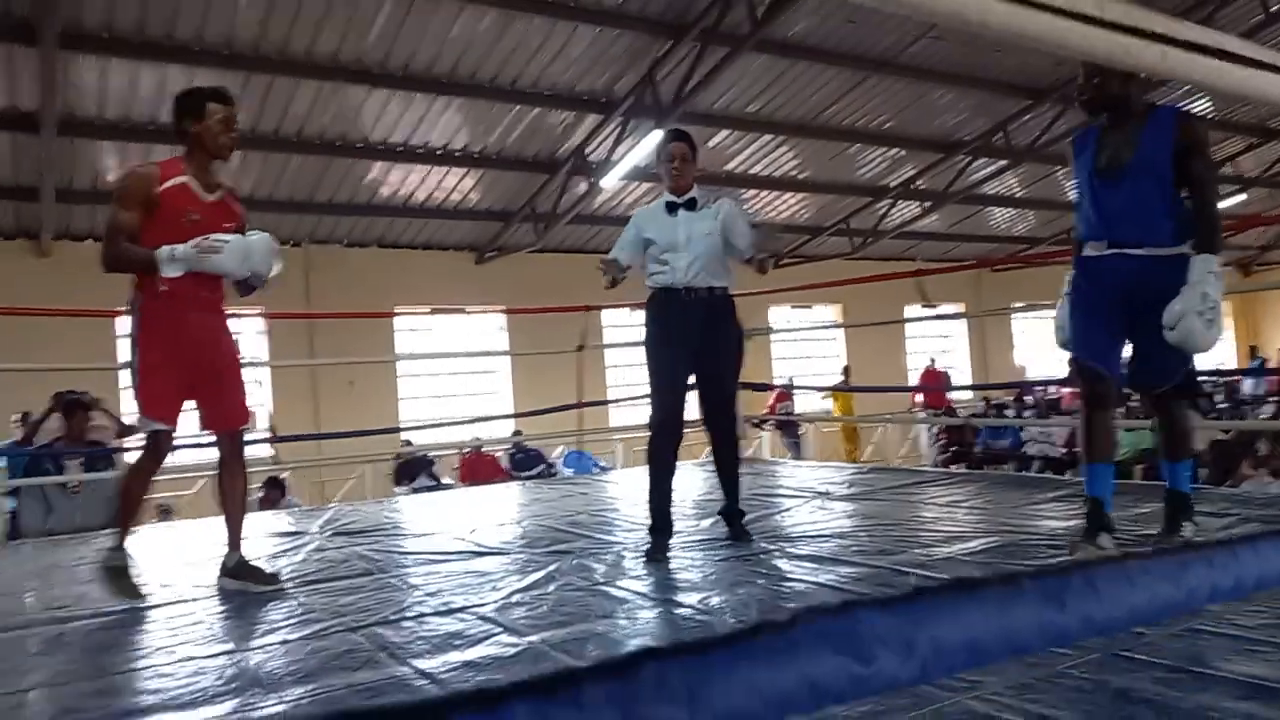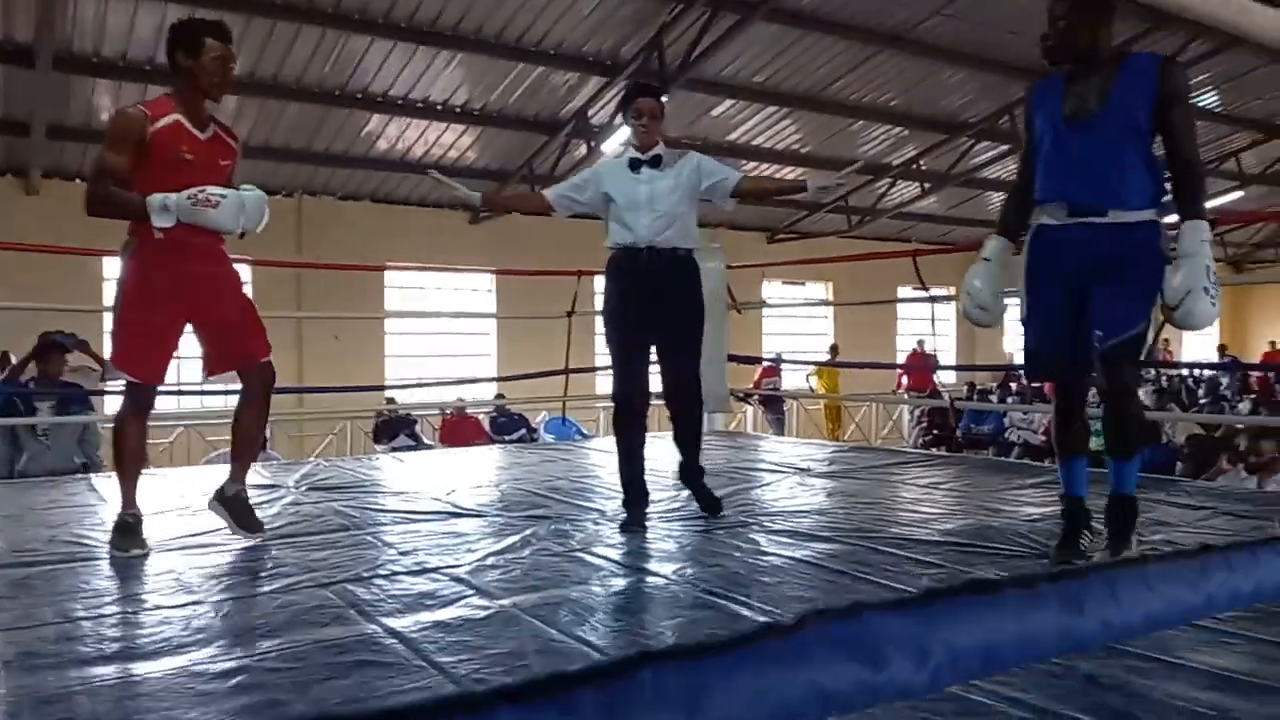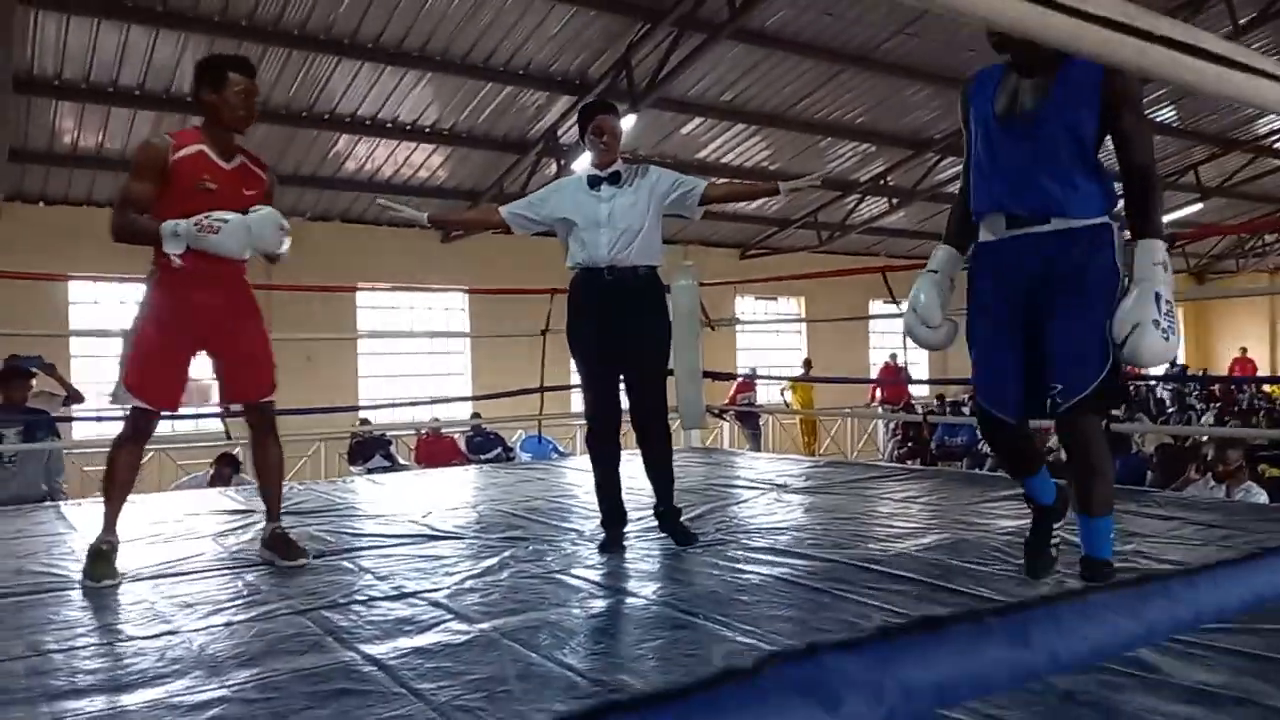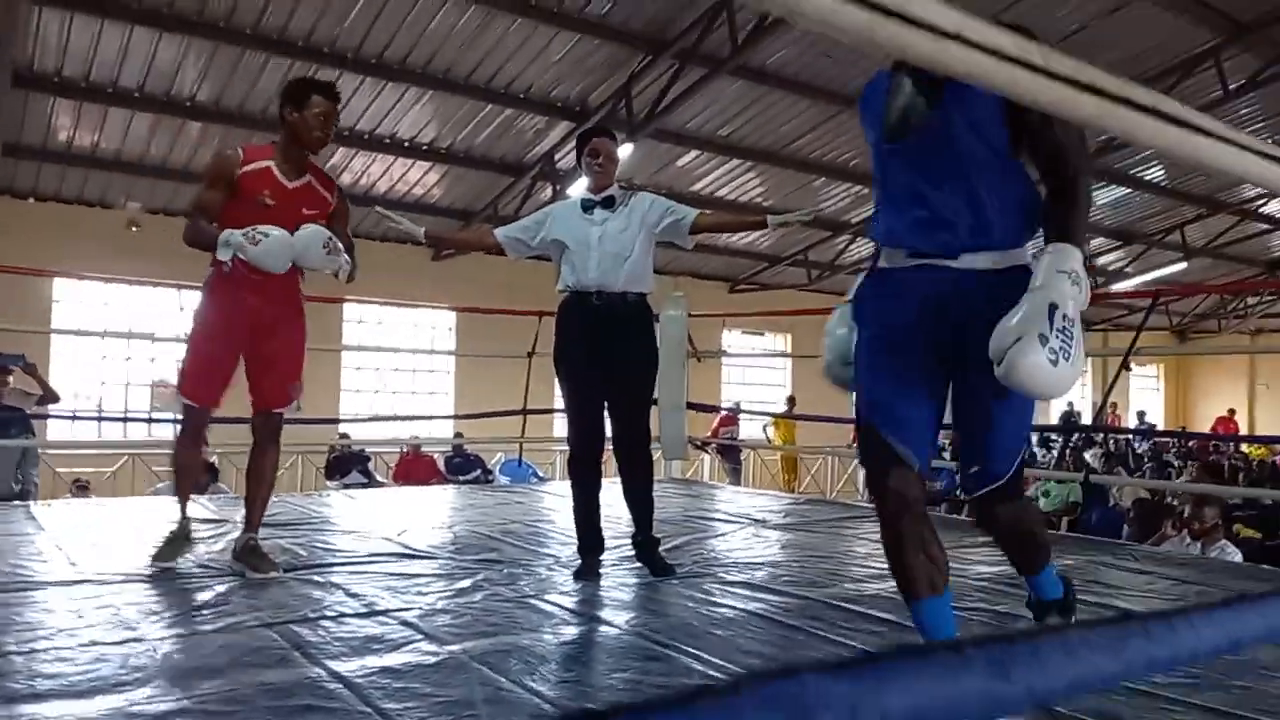
dt=0.4s
person 1, frame 1
left shoulder: (1178, 127)
right shoulder: (1084, 143)
left elbow: (1204, 205)
left wrist: (1203, 278)
right wrist: (1071, 290)
left hip: (1160, 269)
right hip: (1099, 273)
left knee: (1165, 392)
right knee: (1095, 388)
left ankle: (1180, 501)
right ankle: (1097, 517)
person 1, frame 2
left shoulder: (1157, 76)
right shoulder: (1043, 95)
left elbow: (1186, 165)
right elbow: (1025, 184)
left wrist: (1195, 247)
right wrist: (993, 255)
left hip: (1128, 240)
right hip: (1055, 244)
left knee: (1115, 375)
right knee: (1067, 385)
left ankle: (1122, 500)
right ankle: (1076, 512)
person 1, frame 3
left shoulder: (1103, 75)
right shoulder: (979, 90)
left elbow: (1140, 175)
left wrist: (1150, 271)
right wrist: (940, 267)
left hip: (1078, 253)
right hip: (998, 259)
left knee: (1079, 418)
right knee: (998, 423)
left ankle: (1098, 569)
right ankle: (1045, 505)
person 1, frame 4
right shoulder: (877, 94)
left elbow: (1069, 174)
left wrist: (1059, 278)
right wrist: (859, 299)
left hip: (989, 289)
right hip: (901, 291)
left knee: (994, 495)
right knee: (893, 484)
left ankle: (1052, 597)
person 2, frame 1
left shoulder: (230, 205)
right shoulder: (147, 182)
right elbow: (113, 255)
left wrist: (258, 271)
right wrist: (178, 254)
left hip: (211, 324)
right hip: (161, 320)
left knee: (233, 440)
right knee: (159, 442)
left ankle: (235, 559)
right ankle: (117, 550)
person 2, frame 2
left shoulder: (227, 140)
right shoulder: (138, 121)
right elbow: (98, 198)
left wrist: (244, 214)
right wrist: (169, 204)
left hip: (212, 267)
right hip: (154, 266)
left knee: (260, 374)
right knee: (141, 390)
left ankle: (234, 489)
right ankle: (128, 513)
person 2, frame 3
left shoulder: (258, 173)
right shoulder: (163, 152)
left elbow: (262, 237)
right elbow: (122, 225)
left wrist: (275, 239)
right wrist: (181, 230)
left hip: (234, 299)
right hip: (175, 295)
left knee: (262, 413)
right knee: (141, 419)
left ankle: (273, 529)
right ankle: (106, 539)
person 2, frame 4
left shoulder: (330, 194)
right shoulder: (234, 163)
left elbow: (347, 266)
right elbow: (193, 230)
left wrist: (339, 259)
right wrist: (231, 239)
left hip: (283, 308)
right hip: (226, 298)
left knee: (268, 423)
right knee: (195, 413)
left ankle: (248, 539)
right ankle: (182, 525)
person 3, frame 1
left shoulder: (723, 209)
right shoulder: (645, 217)
left elbow: (757, 264)
right elbow: (617, 272)
left wrist: (757, 254)
right wrist: (614, 270)
left hip: (714, 314)
right hip: (667, 316)
left knee: (721, 416)
right knee: (665, 420)
left ankle: (732, 512)
right ankle: (660, 529)
person 3, frame 2
left shoulder: (690, 165)
right shoulder: (606, 172)
left elbow: (744, 185)
right elbow: (545, 201)
left wrist: (805, 186)
right wrist: (481, 199)
left hip: (676, 275)
right hip: (627, 278)
left knee: (683, 381)
right knee: (629, 388)
left ankle: (693, 472)
right ankle: (634, 501)
person 3, frame 3
left shoulder: (652, 180)
right shoulder: (563, 191)
left elbow: (714, 191)
right elbow: (497, 217)
left wrist: (782, 187)
right wrist: (428, 219)
left hip: (641, 295)
right hip: (591, 298)
left knee: (650, 405)
right knee: (601, 411)
left ankle: (667, 510)
right ankle: (613, 521)
person 3, frame 4
left shoulder: (645, 206)
right shoulder: (558, 215)
left elbow: (703, 221)
right elbow: (492, 238)
left wrist: (772, 220)
right wrist: (424, 234)
left hip: (629, 321)
right hip: (579, 323)
left knee: (633, 433)
right knee: (584, 436)
left ankle: (645, 541)
right ankle: (590, 548)
